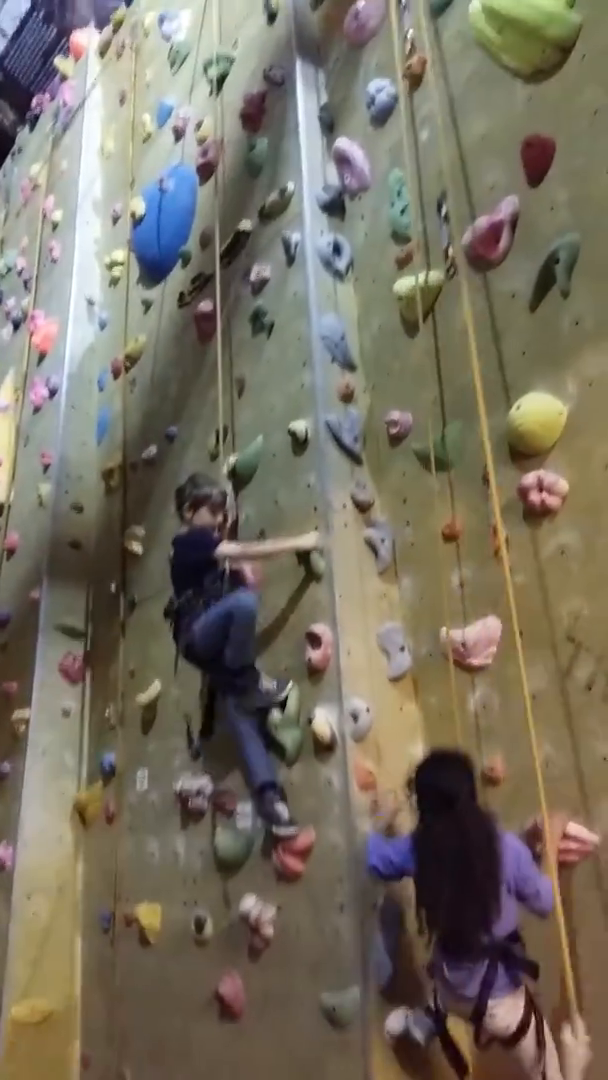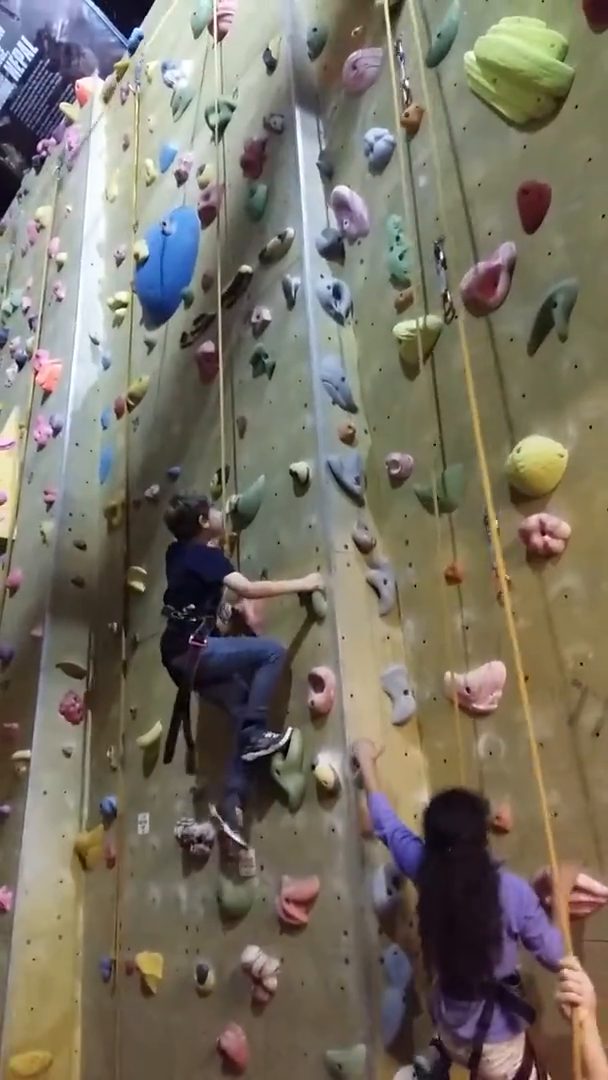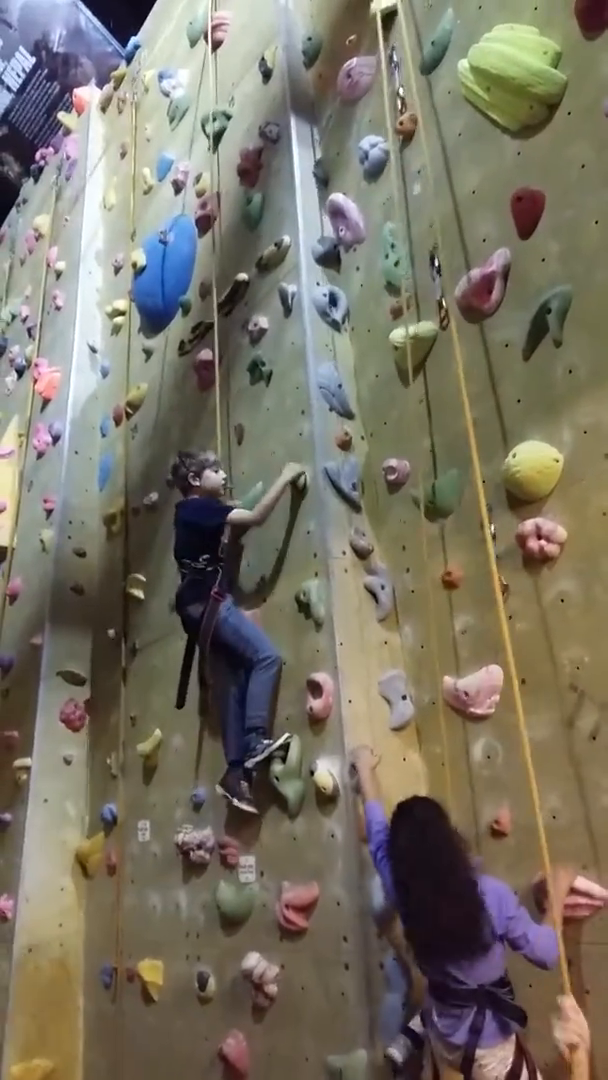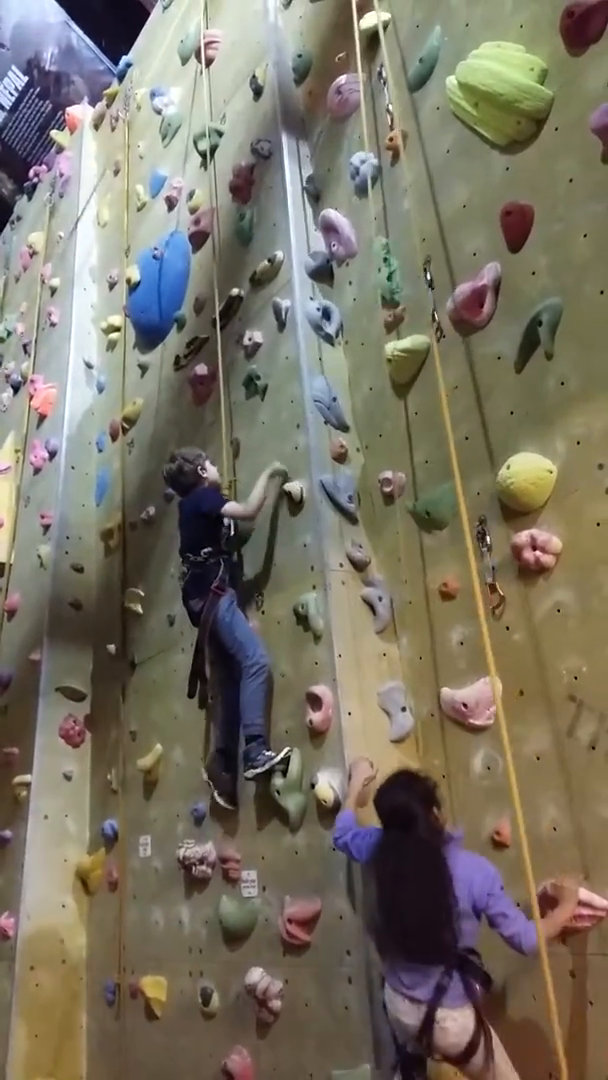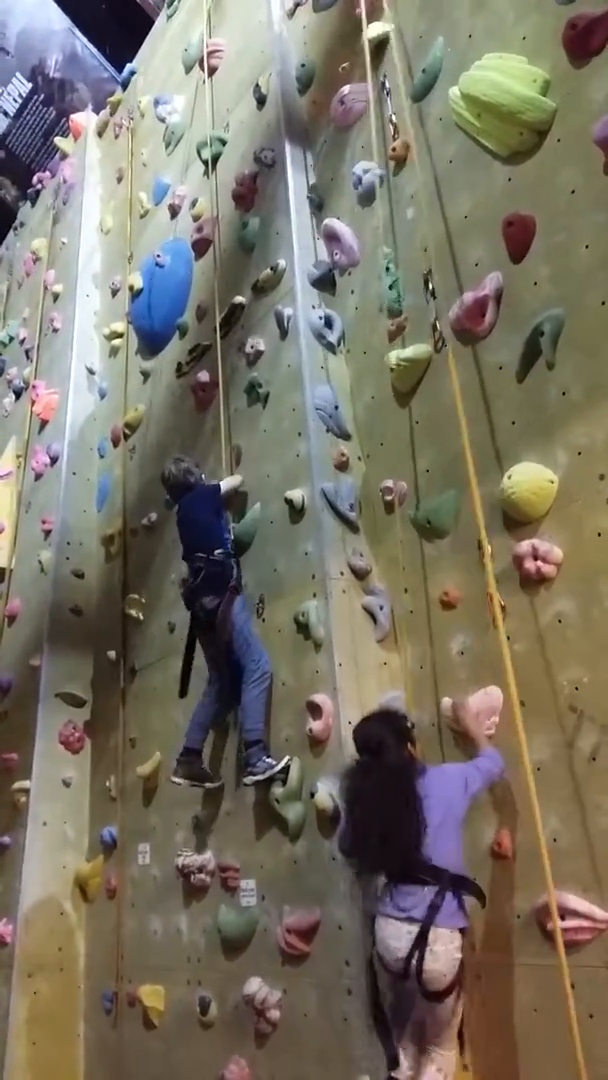
dt=0.7s
person 1, frame 1
left shoulder: (206, 542)
right shoulder: (191, 542)
right elbow: (245, 552)
right wrist: (298, 543)
left hip: (214, 637)
right hip: (197, 635)
left knee: (243, 712)
right knee: (245, 600)
left ankle: (268, 794)
right ankle: (246, 681)
person 1, frame 2
left shoulder: (179, 553)
right shoulder: (206, 557)
right elbow: (248, 589)
left wrist: (218, 543)
right wrist: (300, 584)
left hip: (186, 652)
right hip: (194, 649)
left knee: (244, 708)
right knee: (273, 652)
left ankle: (231, 803)
right ankle: (255, 734)
person 1, frame 3
left shoulder: (192, 510)
right shoulder: (201, 508)
right elbow: (254, 517)
left wrist: (224, 508)
right wrist: (284, 478)
left hip: (201, 603)
right hip: (209, 601)
left knee: (237, 679)
right knee: (267, 656)
left ankle: (236, 771)
right ankle: (255, 741)
person 1, frame 4
left shoulder: (196, 504)
right shoulder: (203, 496)
right elbow: (249, 511)
right wrist: (267, 476)
left hip: (206, 594)
right hip: (212, 592)
left knee: (233, 678)
right knee: (255, 661)
left ankle: (222, 762)
right ankle: (256, 753)
person 1, frame 5
left shoulder: (185, 510)
right shoulder: (204, 496)
right elbow: (238, 479)
right wrist: (219, 482)
left hip: (201, 598)
right hip: (221, 594)
left knee: (222, 683)
right knee: (257, 667)
left ankle: (189, 758)
right ankle: (255, 759)
person 2, frame 1
left shoulder: (418, 851)
right shoulder: (504, 846)
left elbow: (376, 857)
right elbow: (544, 901)
left wrist: (387, 822)
right wrist: (551, 840)
left hip: (452, 989)
right hip: (499, 994)
left ankle: (426, 1021)
person 2, frame 2
left shoulder: (426, 872)
right shoulder: (512, 890)
left elbow: (386, 824)
right elbow: (554, 955)
left wrist: (366, 762)
right wrist: (560, 891)
left hip: (451, 1030)
right hip: (498, 1043)
person 2, frame 3
left shoulder: (400, 889)
right shoulder: (492, 894)
left elbow: (378, 831)
right elbow: (545, 953)
left wrist: (364, 770)
right wrist: (558, 892)
left hip: (442, 1040)
right hip: (489, 1048)
left ankle: (411, 1041)
person 2, frame 4
left shoulder: (384, 851)
right shoulder: (475, 871)
left elbow: (343, 833)
right elbow: (524, 938)
left wrist: (357, 782)
right wrist: (566, 906)
left hip: (398, 1004)
right hip: (449, 1016)
person 2, frame 5
left shoulder: (370, 798)
right shoulder: (448, 781)
left elbow: (349, 847)
right elbow: (493, 763)
right wrist: (471, 725)
left hip: (389, 931)
right hip: (436, 937)
left knee: (409, 1023)
right knee: (440, 1046)
